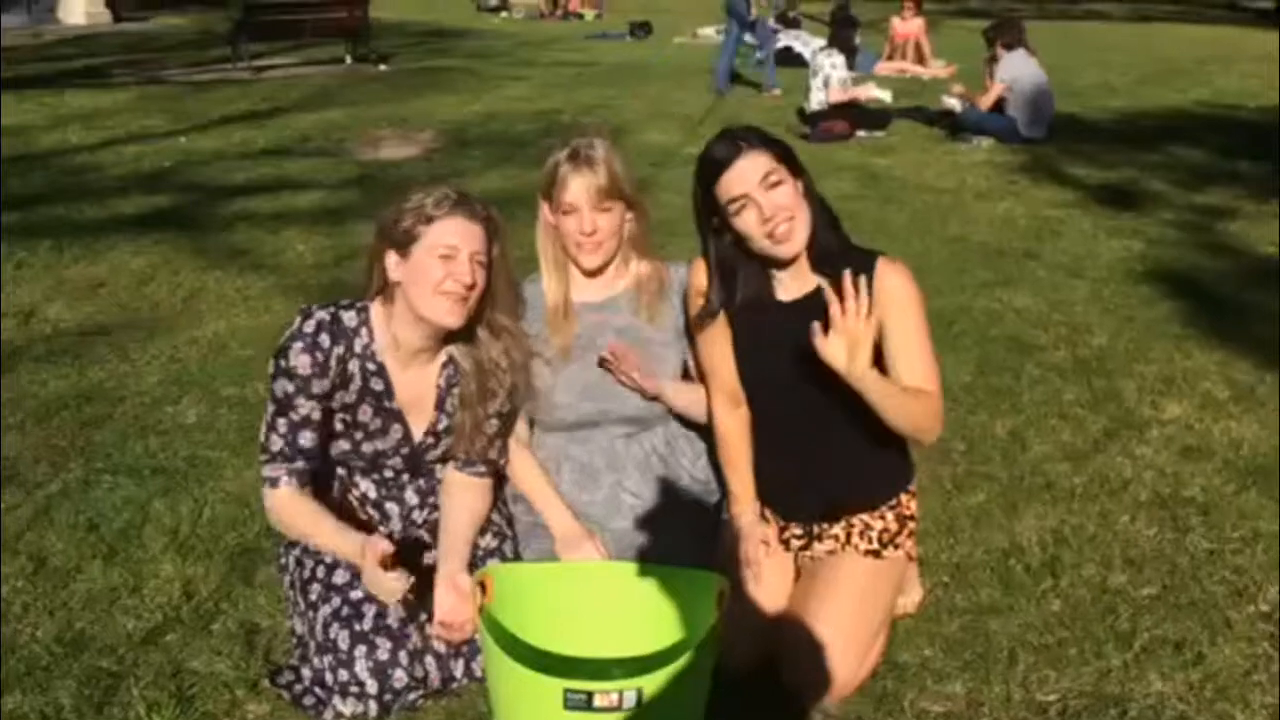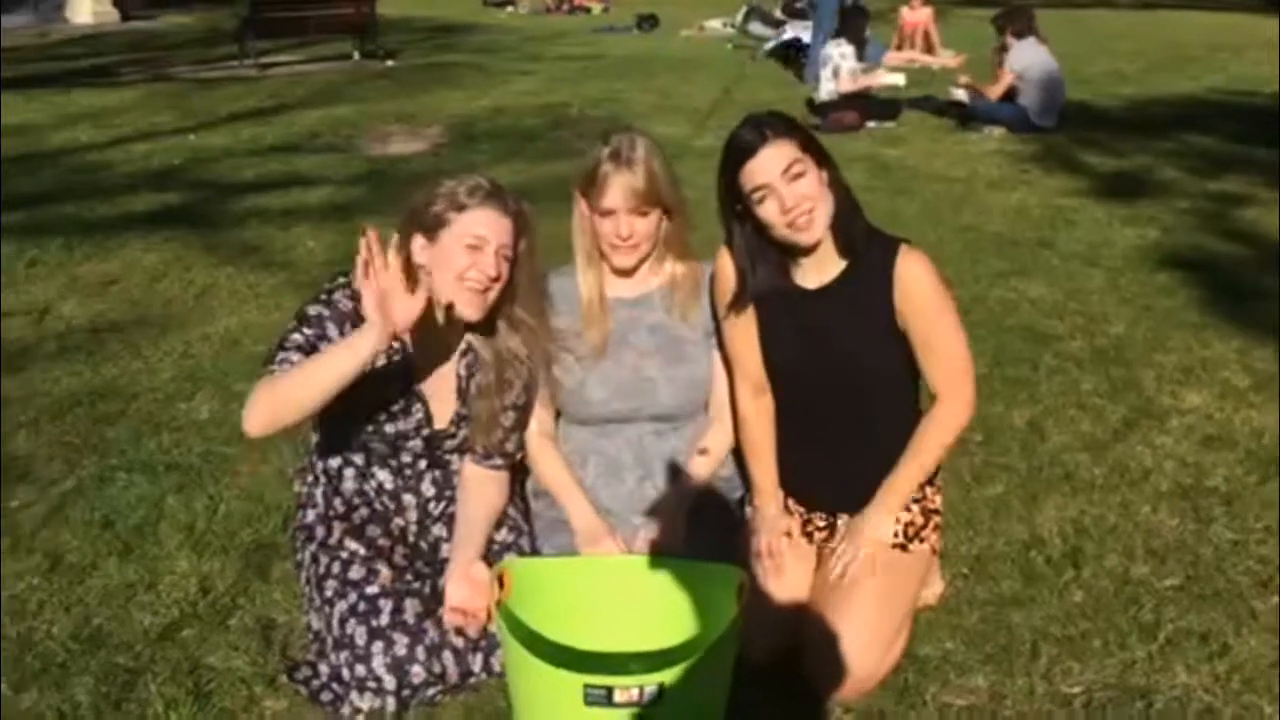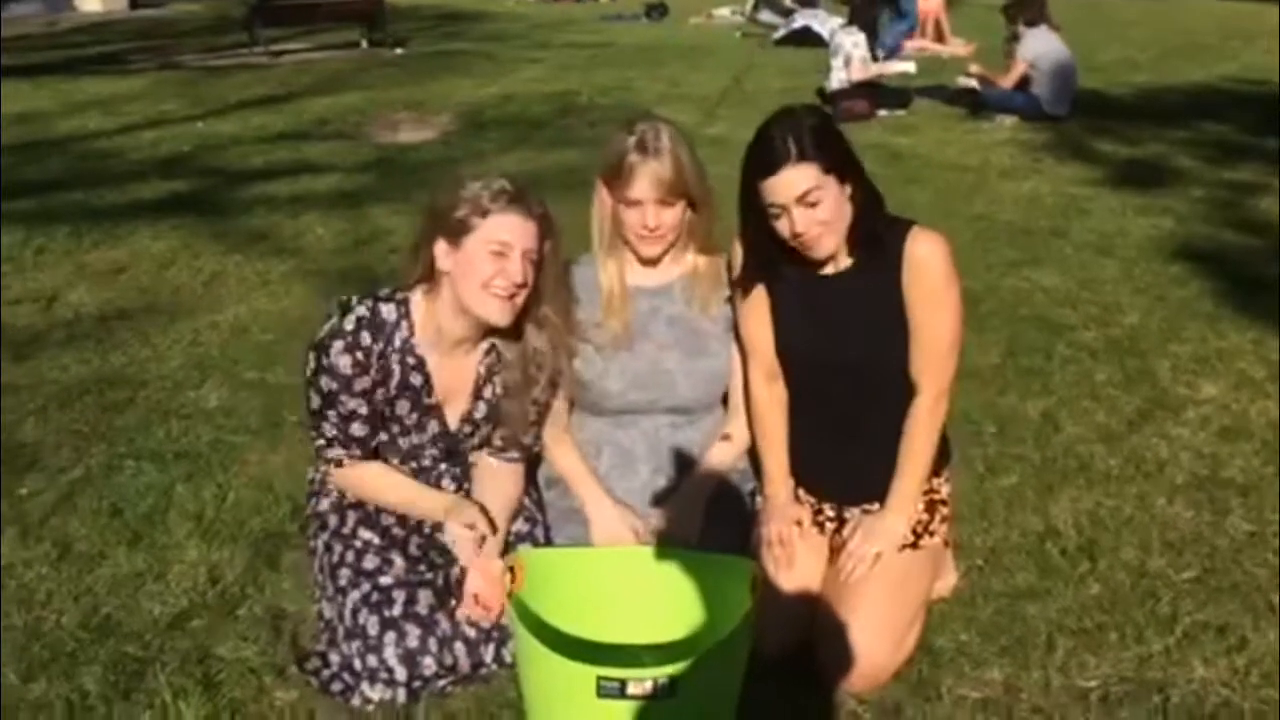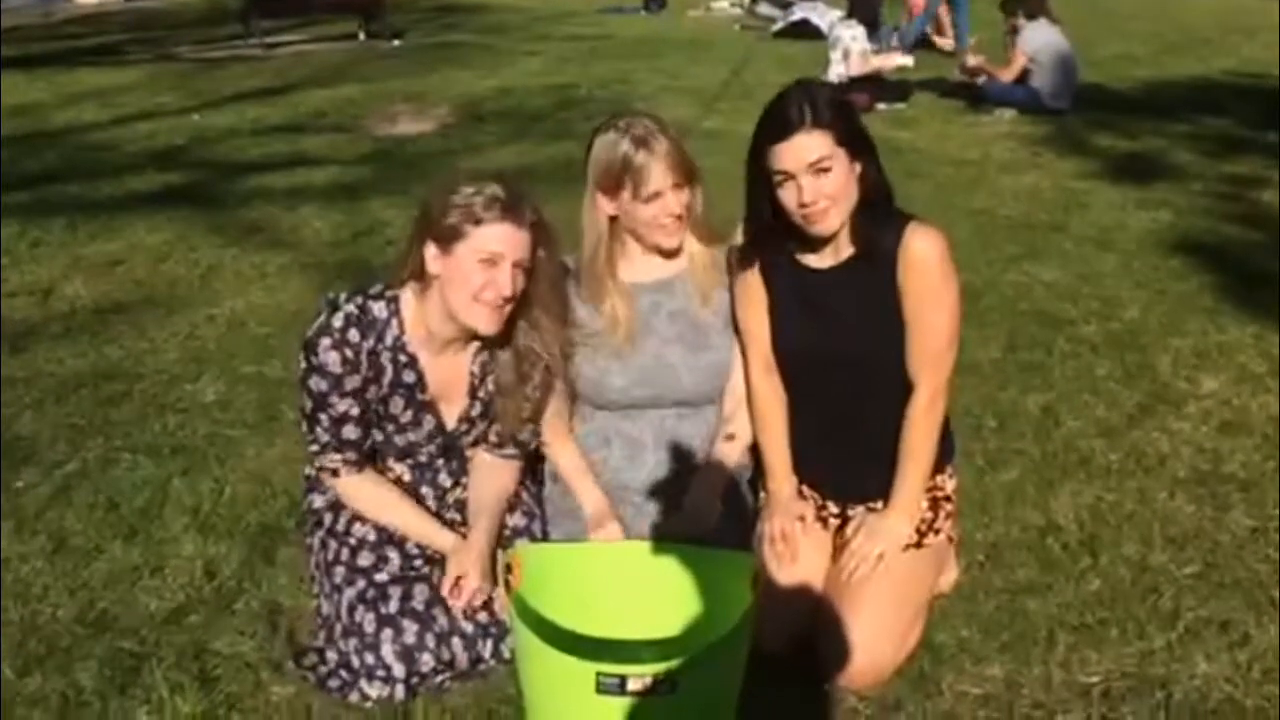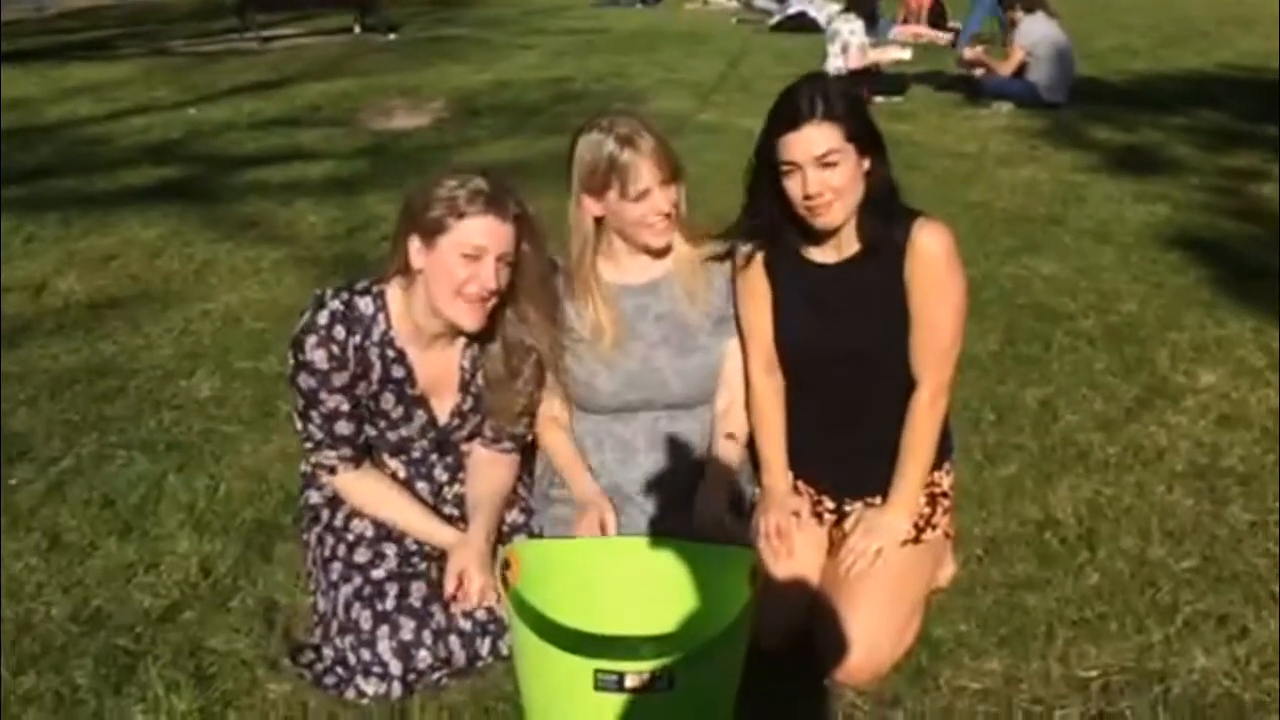
dt=0.4s
person 1, frame 1
left shoulder: (882, 281)
right shoulder: (713, 283)
left elbow: (927, 423)
right elbow: (728, 404)
left wrist: (859, 372)
right wrist: (745, 514)
left hip: (866, 504)
right hip: (772, 504)
right knee: (733, 655)
left ankle: (887, 579)
right ankle: (818, 580)
person 1, frame 2
left shoulder: (902, 269)
right shoulder: (738, 270)
left elbow: (955, 400)
right elbow: (752, 394)
left wrist: (880, 512)
right wrist: (766, 505)
left hip: (889, 497)
right hip: (794, 496)
left knee: (840, 674)
right knee: (754, 645)
left ankle: (908, 571)
right ankle: (836, 576)
person 1, frame 3
left shoulder: (918, 253)
right shoulder: (756, 257)
left elbow: (931, 393)
right elbow: (766, 379)
left wrist: (894, 516)
right wrist: (776, 492)
left hip: (900, 486)
right hip: (805, 486)
left knee: (853, 667)
right knee: (767, 639)
left ankle: (921, 564)
right ankle: (847, 568)
person 1, frame 4
left shoulder: (915, 249)
right shoulder: (757, 250)
left elbow: (928, 390)
right elbow: (764, 375)
left wrist: (898, 517)
right wrist: (780, 490)
left hip: (904, 481)
right hip: (807, 481)
left knee: (855, 665)
right knee: (770, 636)
left ankle: (923, 560)
right ankle: (844, 562)
person 1, frame 5
left shoulder: (922, 245)
right shoulder: (762, 245)
left elbow: (931, 387)
right elbow: (765, 370)
left wrist: (896, 513)
right wrist: (775, 486)
left hip: (898, 477)
right hip: (804, 475)
left knee: (853, 661)
right knee: (768, 632)
left ankle: (921, 556)
right ankle: (838, 556)
person 2, frame 1
left shoulder: (491, 353)
right shoulder: (321, 340)
left elbow: (471, 472)
right elbow: (284, 495)
left wrist: (451, 571)
right wrist: (359, 552)
left hip: (446, 520)
right hip: (340, 529)
person 2, frame 2
left shoulder: (511, 344)
right shoulder: (347, 309)
left elbow: (489, 465)
right elbow: (258, 420)
left wrist: (466, 561)
right wrist: (373, 338)
left hip: (463, 514)
right hip: (355, 517)
right knee: (386, 676)
left ankle: (431, 594)
person 2, frame 3
left shoulder: (532, 344)
right shoulder: (360, 333)
left elbow: (503, 457)
right elbow: (347, 467)
left wrist: (486, 552)
right wrist: (447, 511)
left hip: (481, 505)
right hip: (372, 511)
right knee: (399, 664)
left ankle: (454, 583)
person 2, frame 4
left shoulder: (525, 340)
right shoulder: (348, 332)
left elbow: (500, 452)
right elbow: (347, 474)
left wrist: (479, 540)
right wrist: (451, 547)
left hip: (475, 503)
right hip: (368, 509)
right knee: (397, 657)
left ankle: (459, 577)
person 2, frame 5
left shoulder: (512, 331)
right shoulder: (335, 329)
left elbow: (496, 446)
right elbow: (344, 470)
left wrist: (479, 538)
right wrist: (451, 542)
left hip: (472, 498)
right hip: (364, 505)
right knee: (394, 654)
person 3, frame 1
left shoulder: (675, 289)
right shoulder: (524, 307)
right elbow: (510, 440)
left wrist: (656, 384)
right wrist: (564, 526)
left hip: (671, 515)
right hip: (557, 520)
person 3, frame 2
left shoulder: (706, 290)
right shoulder: (554, 300)
left elbow: (725, 417)
right elbow: (535, 432)
left wrist: (676, 505)
right wrist: (585, 521)
left hip: (692, 507)
right hip: (579, 513)
person 3, frame 3
left shoulder: (726, 284)
right shoulder: (572, 288)
left elbow: (745, 411)
right elbow: (549, 420)
left wrist: (691, 498)
right wrist: (599, 506)
left hip: (705, 505)
right hip: (590, 509)
person 3, frame 4
left shoulder: (726, 276)
right shoulder: (571, 287)
left elbow: (743, 405)
right elbow: (551, 417)
left wrist: (707, 490)
right wrist: (595, 506)
left hip: (703, 505)
right hip: (593, 514)
person 3, frame 5
left shoulder: (718, 272)
right shoulder: (559, 289)
left elbow: (733, 403)
right elbow: (550, 416)
left wrist: (714, 497)
right wrist: (587, 497)
left hip: (696, 510)
right hip: (595, 512)
